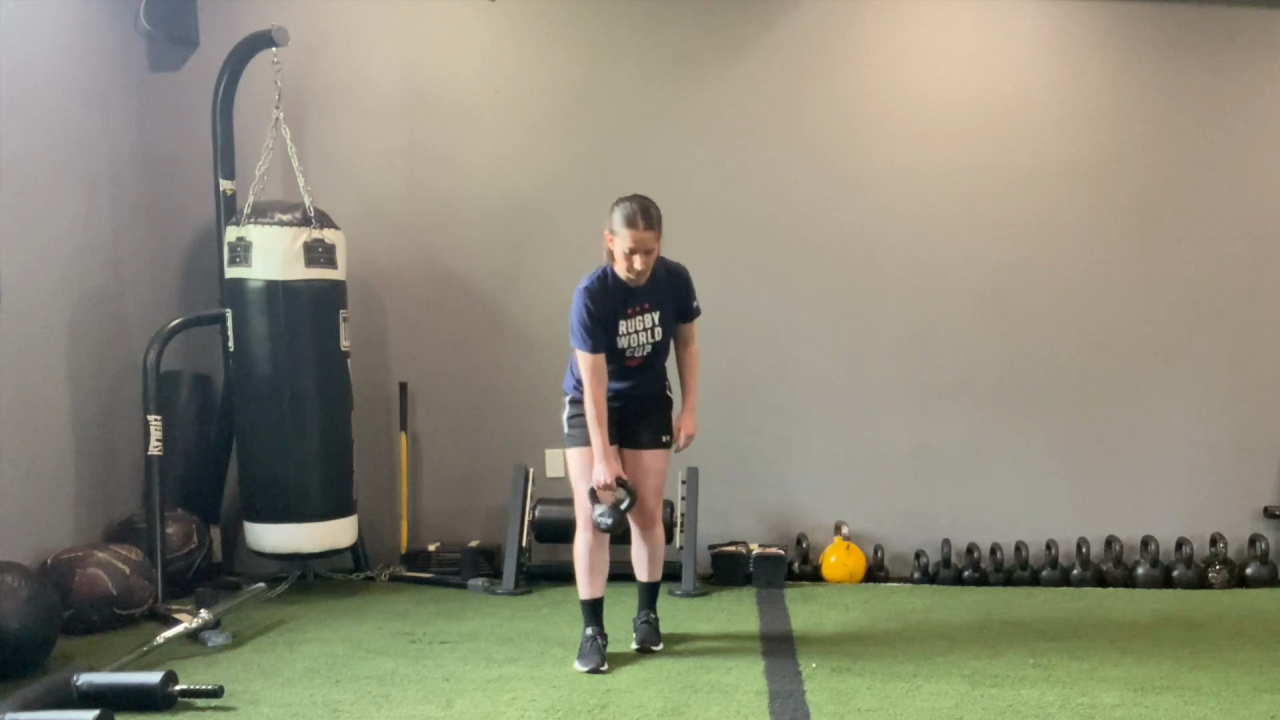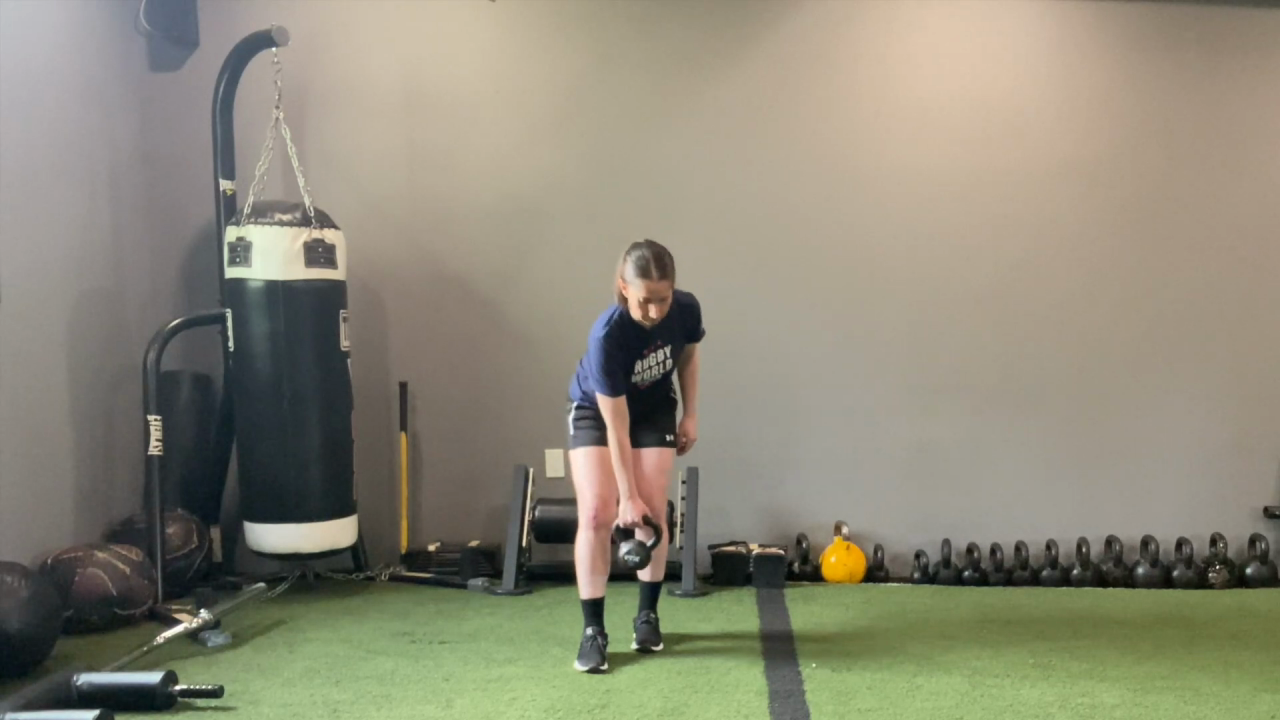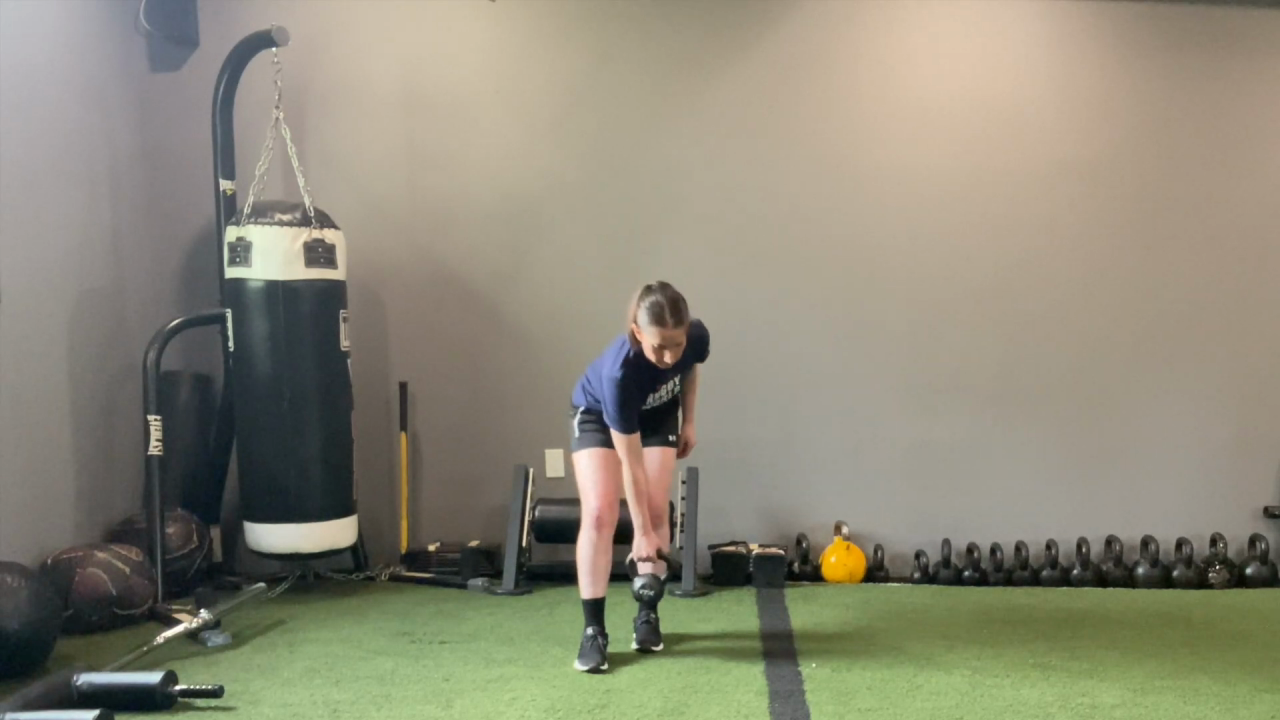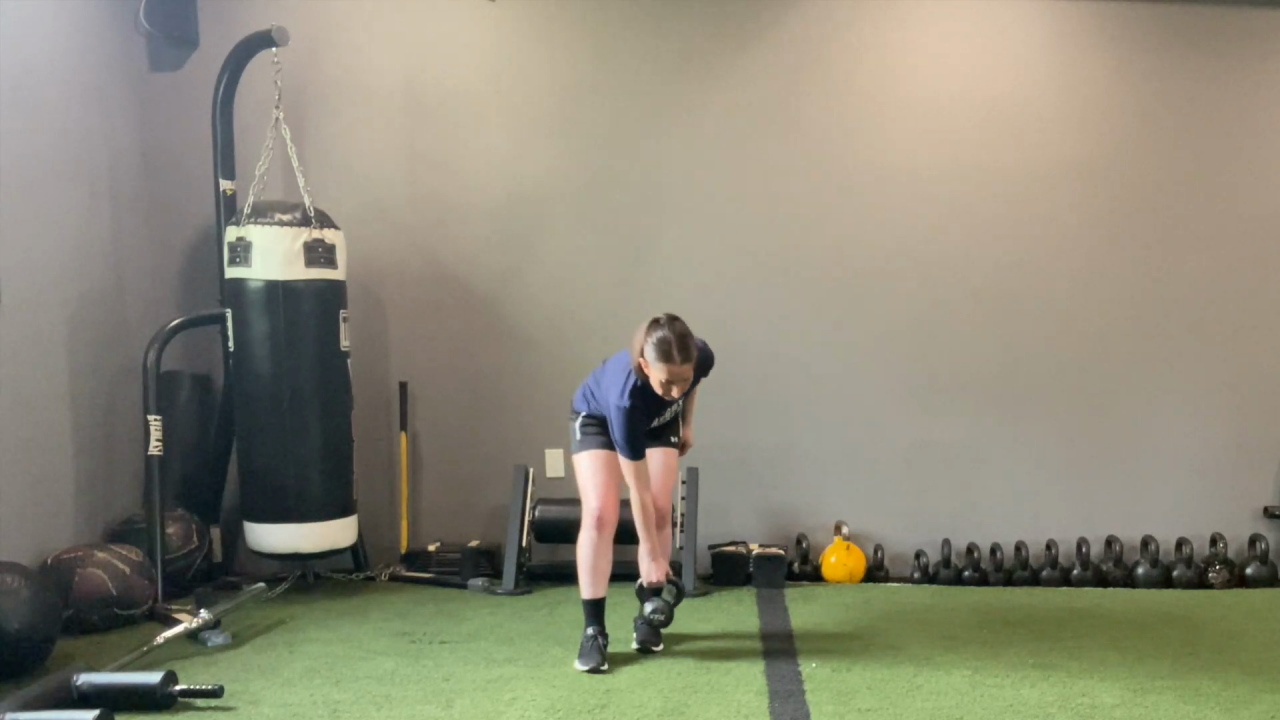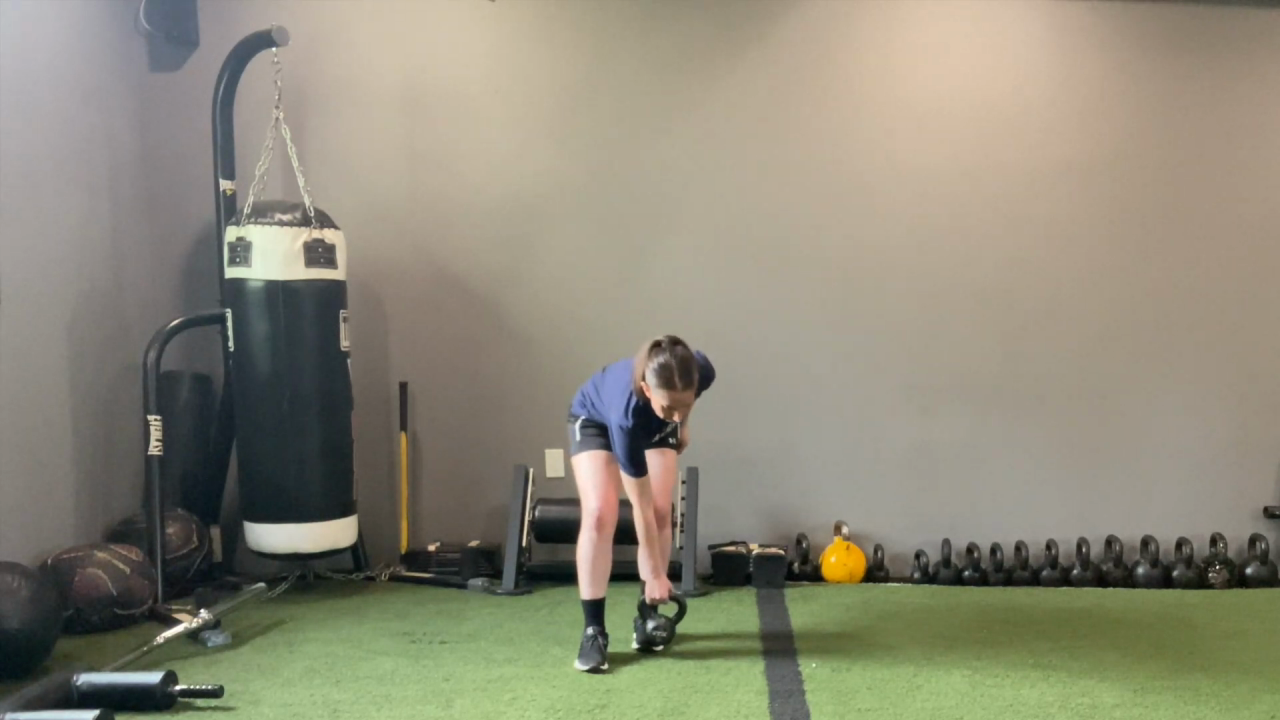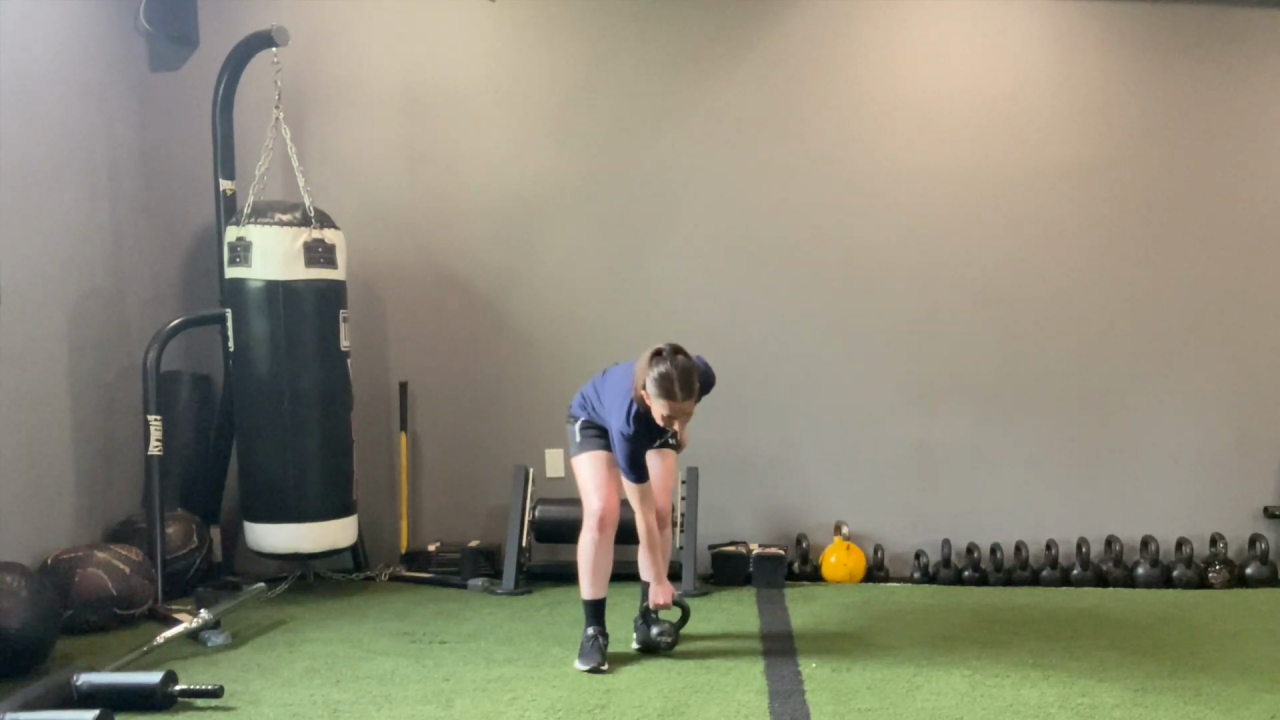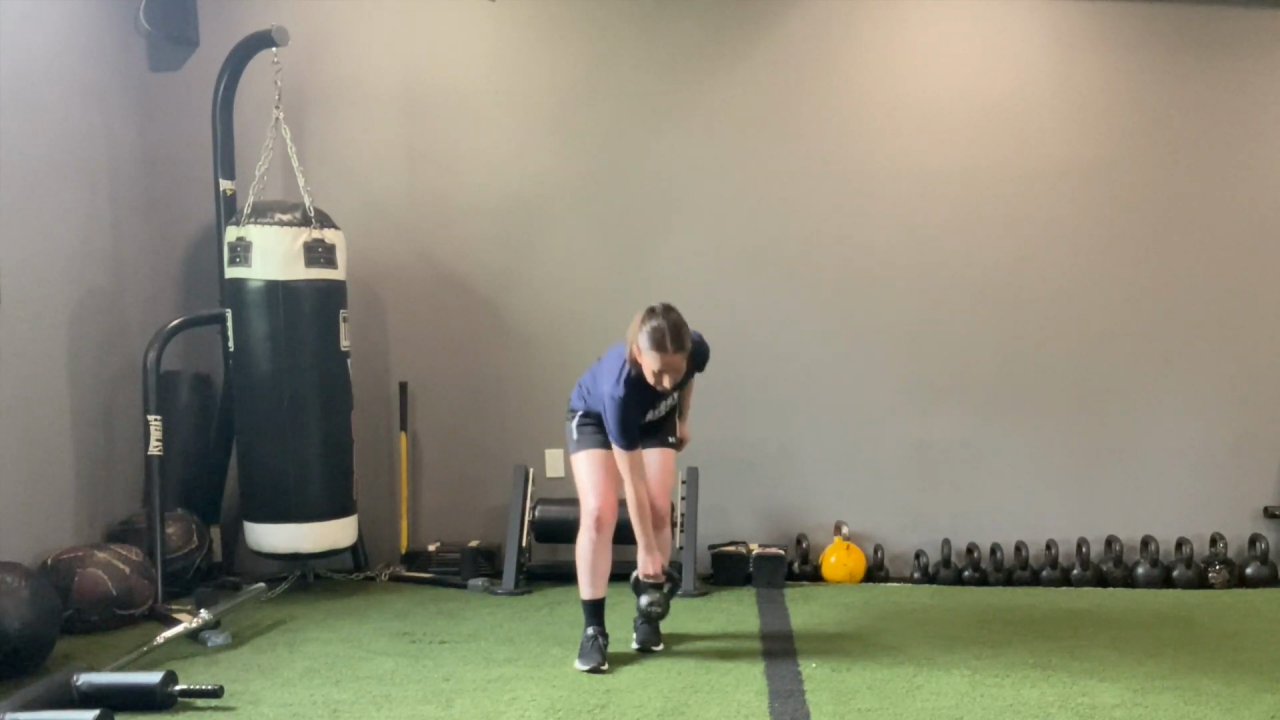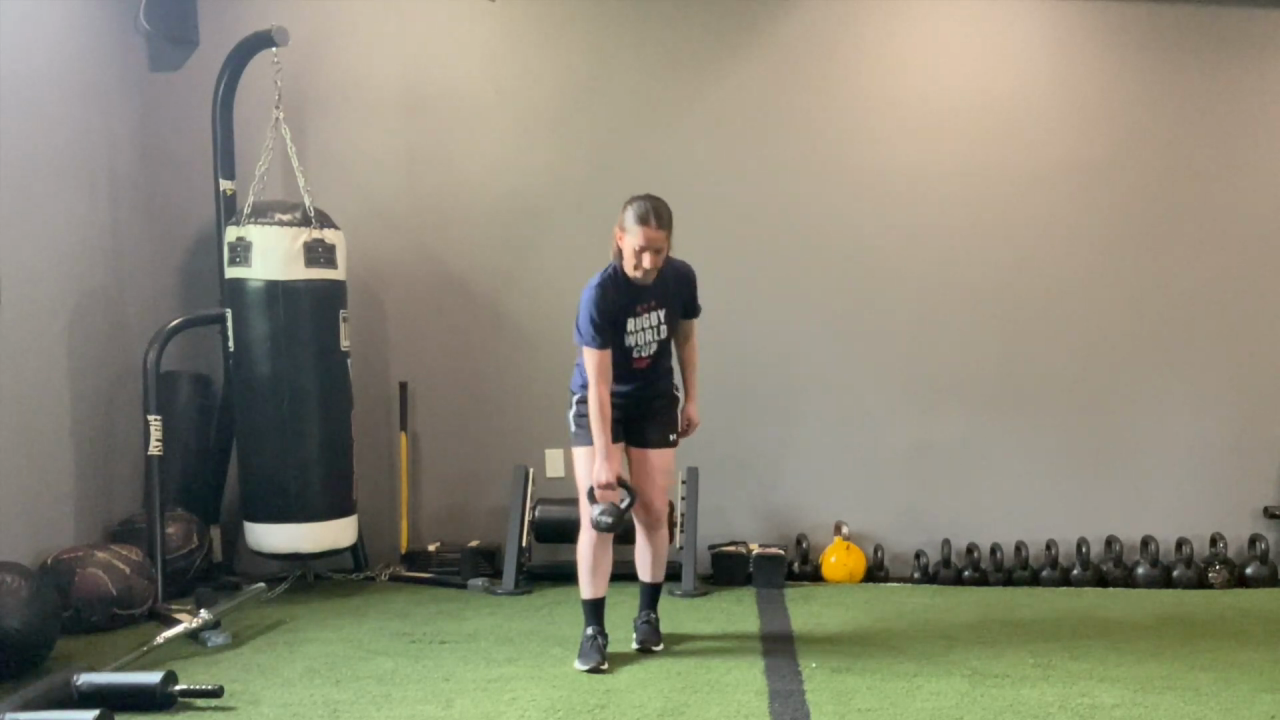
dt=0.5s
person 1, frame 1
left shoulder: (675, 279)
right shoulder: (592, 294)
left elbow: (686, 343)
right elbow: (594, 383)
left wrist: (689, 409)
right wrist: (602, 457)
left hip: (649, 404)
right hip: (590, 406)
left knee: (647, 512)
right knee: (593, 513)
left ankle: (647, 615)
right ankle: (593, 631)
person 1, frame 2
left shoulder: (686, 308)
right shoulder: (607, 335)
right elbow: (616, 428)
left wrist: (690, 415)
right wrist: (627, 496)
left hip: (655, 409)
right hip: (594, 410)
left knee: (654, 510)
right knee: (597, 513)
left ankle: (647, 615)
right ankle: (593, 630)
person 1, frame 3
left shoulder: (697, 336)
right shoulder: (619, 371)
right elbow: (631, 465)
left wrist: (688, 421)
right wrist: (641, 532)
left hip: (657, 417)
right hip: (596, 415)
left knee: (657, 508)
right knee: (599, 513)
left ankle: (647, 616)
right ankle: (593, 631)
person 1, frame 4
left shoulder: (702, 357)
right shoulder: (626, 396)
right elbow: (639, 491)
left wrist: (686, 424)
right wrist: (651, 556)
left hip: (658, 423)
right hip: (596, 418)
left knee: (661, 509)
right knee: (600, 513)
left ankle: (648, 616)
right ankle: (593, 631)
person 1, frame 5
left shoulder: (701, 371)
right shoulder: (628, 413)
right elbow: (640, 508)
left wrist: (682, 426)
right wrist: (655, 574)
left hip: (655, 429)
right hip: (594, 421)
left knee: (662, 510)
right knee: (600, 513)
right ankle: (593, 631)
person 1, frame 6
left shoulder: (701, 377)
right shoulder: (629, 421)
right elbow: (643, 515)
left wrist: (680, 429)
right wrist: (659, 580)
left hip: (652, 426)
right hip: (593, 421)
left knee: (662, 510)
right knee: (601, 513)
right ankle: (594, 630)
person 1, frame 7
left shoulder: (696, 349)
right shoulder: (620, 386)
right elbow: (634, 483)
left wrist: (682, 420)
right wrist: (646, 549)
left hip: (656, 421)
right hip: (593, 417)
left knee: (659, 510)
right knee: (599, 513)
left ankle: (648, 617)
right ankle: (593, 631)
person 1, frame 8
left shoulder: (680, 277)
right shoulder: (601, 292)
right elbow: (598, 382)
left wrist: (690, 397)
right wrist: (604, 460)
left hip: (655, 401)
right hip: (598, 405)
left knee: (653, 510)
right knee: (598, 512)
left ankle: (648, 615)
right ankle: (593, 631)
